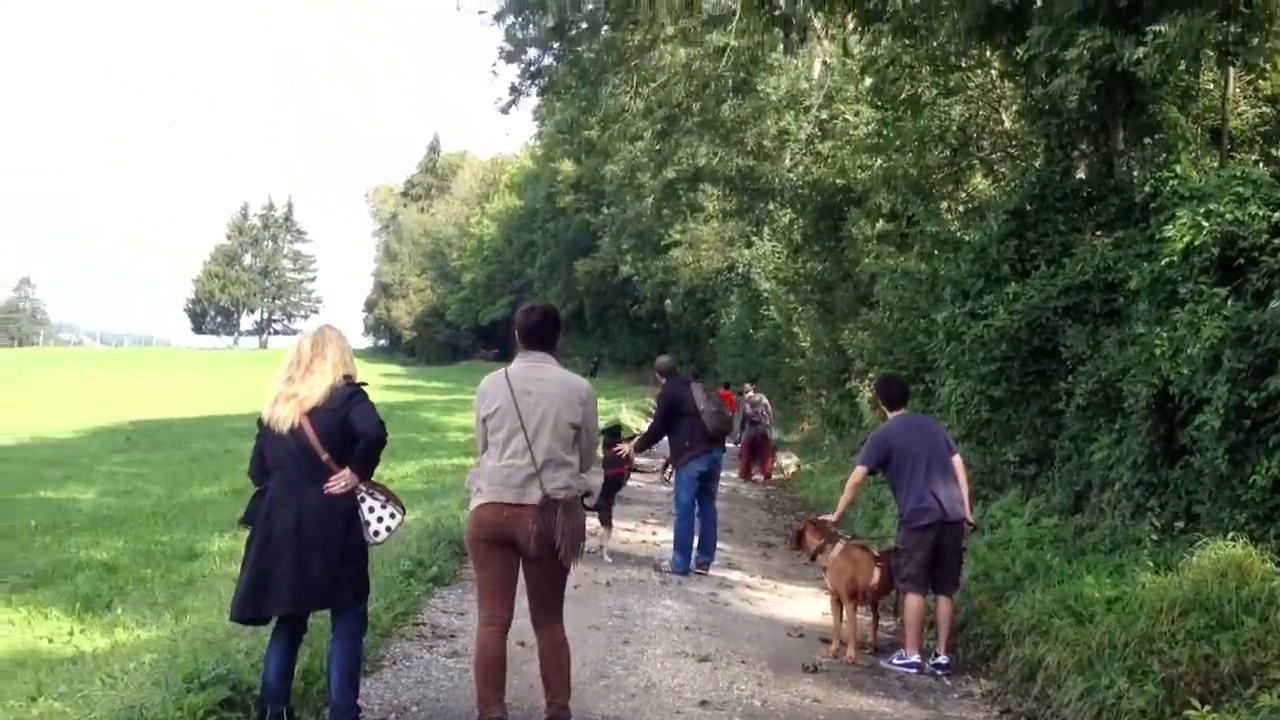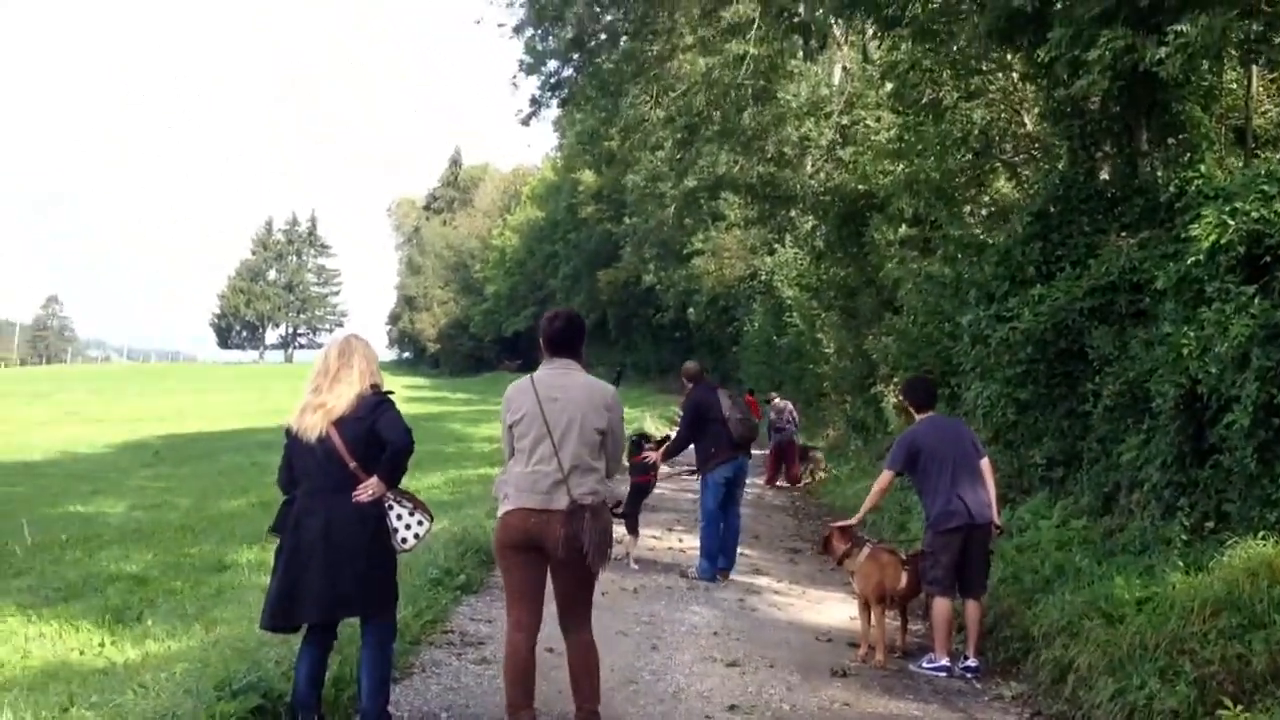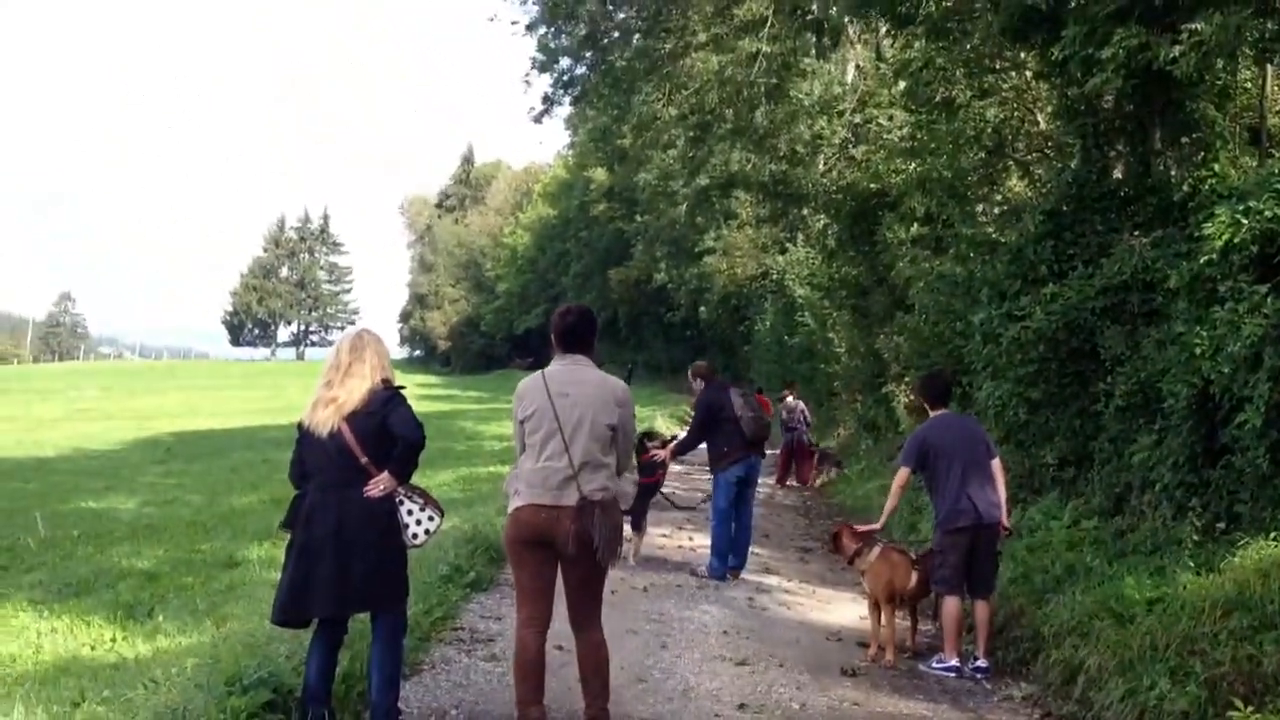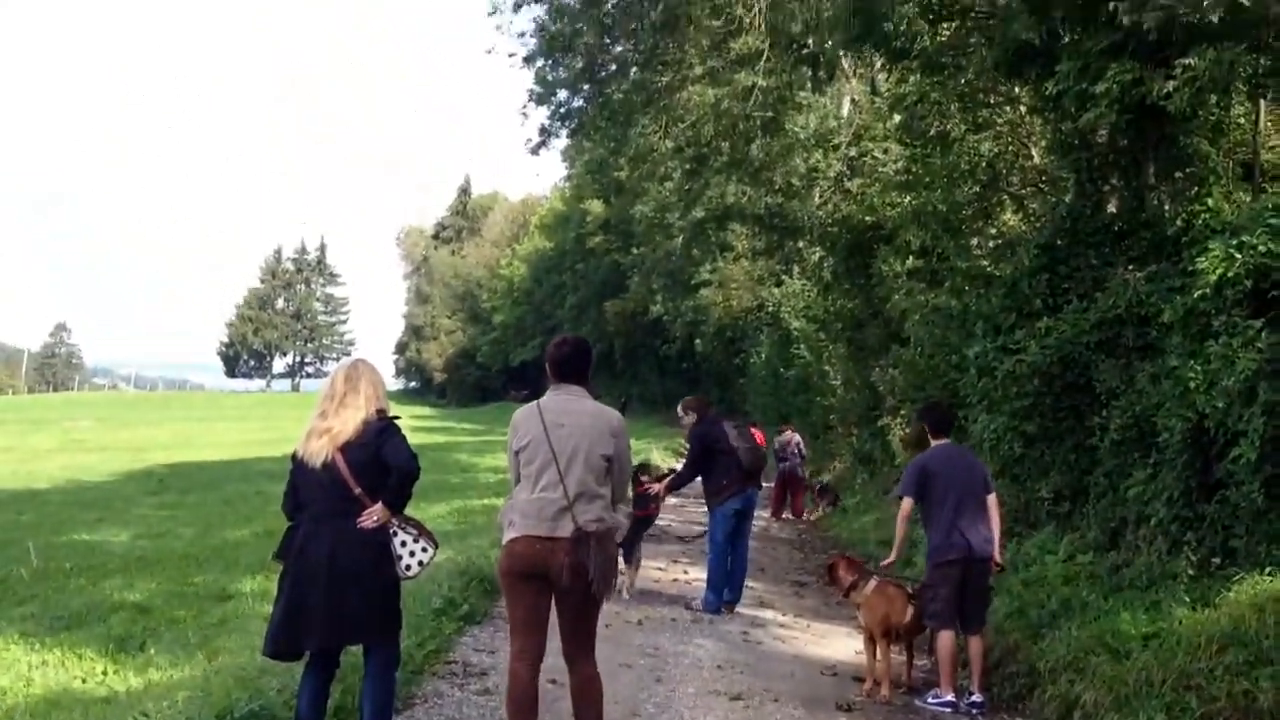
dt=0.3s
person 1, frame 1
left shoulder: (491, 385)
right shoulder: (578, 389)
left elbow: (482, 448)
right elbow: (587, 458)
left hip: (493, 509)
left knee: (492, 620)
right knee: (549, 621)
person 1, frame 2
left shoulder: (517, 392)
right shoulder: (604, 395)
left elbow: (508, 455)
right elbow: (613, 464)
left hip: (519, 515)
right hip: (579, 518)
left knee: (521, 626)
right knee: (578, 627)
person 1, frame 3
left shoulder: (528, 387)
right shoulder: (615, 391)
left elbow: (519, 450)
right elbow: (624, 460)
left hip: (530, 510)
right hip: (590, 514)
left knee: (530, 622)
right knee: (587, 623)
person 1, frame 4
left shoulder: (523, 418)
right shoulder: (611, 422)
left elbow: (515, 480)
right elbow: (619, 491)
left hip: (525, 542)
right hip: (585, 544)
left knee: (524, 654)
right knee: (581, 656)
person 2, frame 1
left shoulder: (276, 406)
right shoulder: (346, 397)
left elbow: (258, 472)
right elbow: (374, 434)
right wrist: (357, 472)
left hip: (281, 526)
right hip: (331, 527)
left knee: (290, 621)
right knee: (348, 623)
person 2, frame 2
left shoulder: (304, 415)
right shoulder: (372, 406)
left elbow: (287, 481)
right elbow: (401, 442)
right wrist: (384, 480)
left hip: (310, 534)
right hip: (359, 535)
left knee: (319, 627)
right knee: (377, 629)
person 2, frame 3
left shoulder: (316, 410)
right shoulder: (384, 400)
left elbow: (298, 474)
right elbow: (412, 437)
right wrist: (395, 475)
left hip: (321, 528)
right hip: (370, 528)
left knee: (330, 623)
right knee: (387, 625)
person 2, frame 4
left shoulder: (310, 441)
right shoulder: (378, 431)
left elbow: (292, 505)
right elbow: (407, 467)
right wrist: (389, 506)
left hip: (314, 561)
right hip: (363, 561)
left knee: (321, 655)
right knee: (380, 656)
person 3, frame 1
left shoulder: (883, 435)
right shoulder: (933, 424)
left elbow: (856, 480)
right elbow: (959, 467)
left wrist: (837, 514)
right wrist: (966, 509)
left hip: (919, 517)
right hip: (952, 515)
left knee: (913, 587)
right knee: (945, 589)
left ankle: (911, 655)
right ankle: (942, 655)
person 3, frame 2
left shoulder: (911, 438)
right shoulder: (960, 427)
left elbow: (883, 484)
right elbow: (986, 469)
left wrist: (858, 517)
right wrist: (994, 512)
left hip: (945, 520)
right hip: (980, 518)
left knee: (941, 591)
right knee: (973, 592)
left ankle: (940, 659)
right ankle: (971, 659)
person 3, frame 3
left shoulder: (923, 435)
right shoulder: (973, 425)
left elbow: (900, 482)
right elbow: (997, 470)
left wrist: (881, 521)
right wrist: (1003, 513)
left hip: (954, 520)
right hip: (988, 518)
left knee: (950, 591)
right knee: (982, 592)
left ankle: (950, 659)
right ankle: (980, 659)
person 3, frame 4
left shoulder: (921, 463)
right shoulder: (973, 460)
left elbow: (905, 512)
right elbow: (993, 505)
left wrist: (895, 553)
right wrist: (996, 548)
left hip: (946, 553)
right hip: (980, 552)
left knee: (944, 625)
right knee: (974, 627)
left ankle: (946, 694)
right ankle: (976, 694)
person 4, frame 1
left shoulder: (668, 392)
right shoulder: (695, 388)
left elbow: (658, 428)
left wrist: (635, 446)
left hip: (692, 456)
right hip: (714, 451)
left knee: (684, 510)
right knee: (707, 508)
left ankle: (680, 563)
right ankle: (703, 561)
person 4, frame 2
left shoulder: (694, 398)
right shoulder: (722, 394)
left elbow: (685, 435)
left wrist: (662, 454)
left hip: (717, 462)
right hip: (740, 458)
left knee: (710, 517)
right knee: (731, 514)
left ankle: (707, 569)
right ankle: (724, 567)
person 4, frame 3
left shoulder: (706, 398)
right shoulder: (731, 393)
left elbow: (696, 435)
left wrist: (672, 452)
left hip: (730, 461)
right hip: (753, 457)
left knee: (721, 516)
right knee: (743, 514)
left ankle: (717, 568)
right ankle: (735, 566)
person 4, frame 4
left shoulder: (700, 432)
right shoulder: (721, 426)
left elbow: (691, 469)
left wrist: (666, 487)
right wrist: (673, 480)
left hip: (727, 493)
right hip: (749, 488)
left knee: (718, 549)
right knee: (739, 547)
left ankle: (712, 602)
right ankle: (730, 600)
